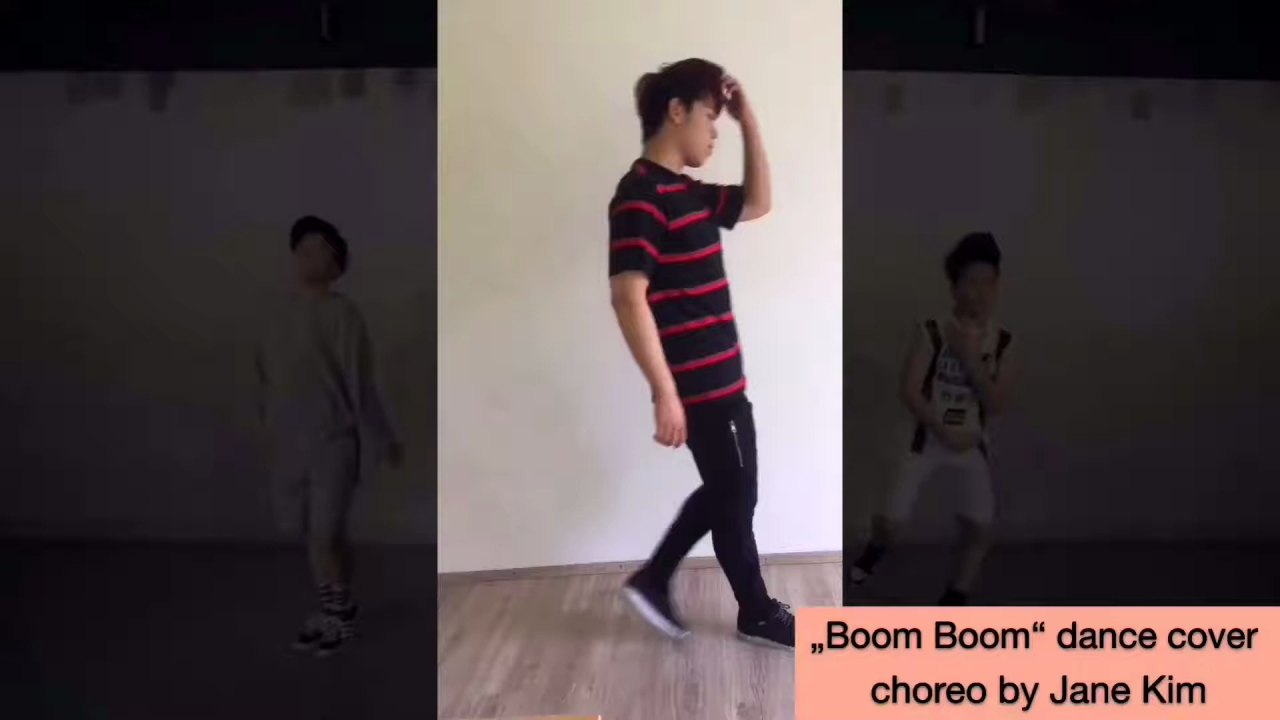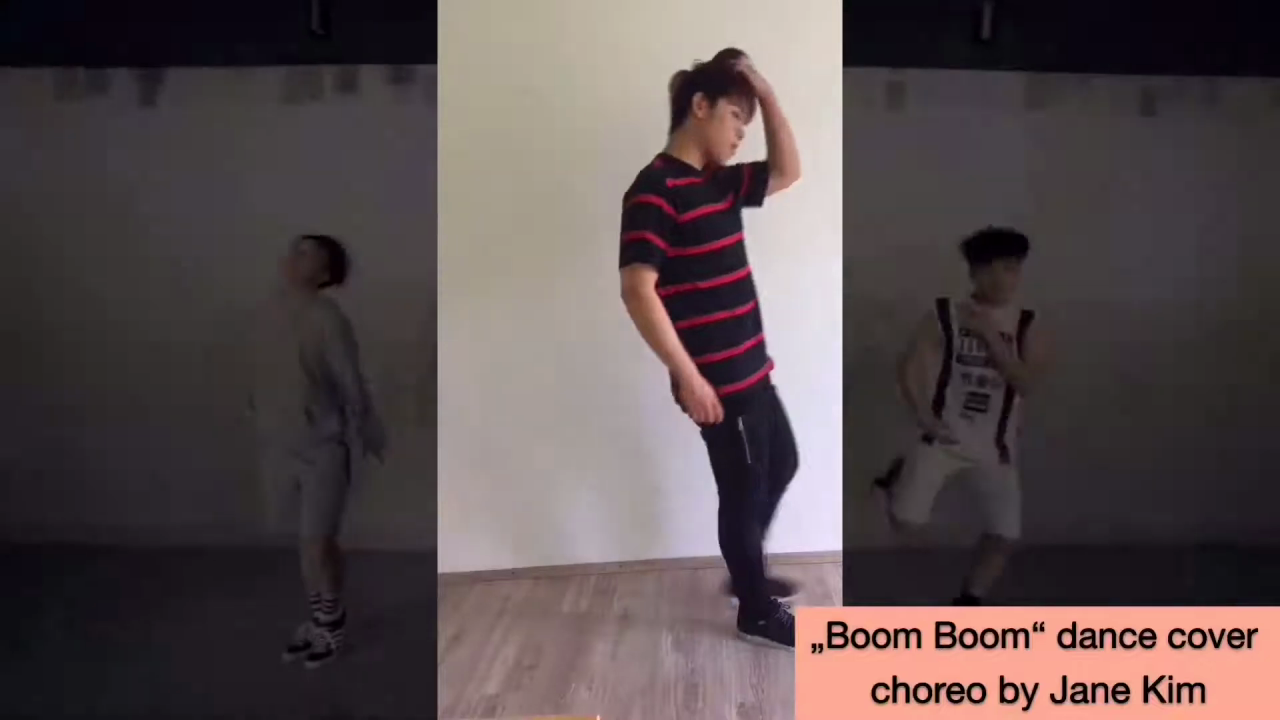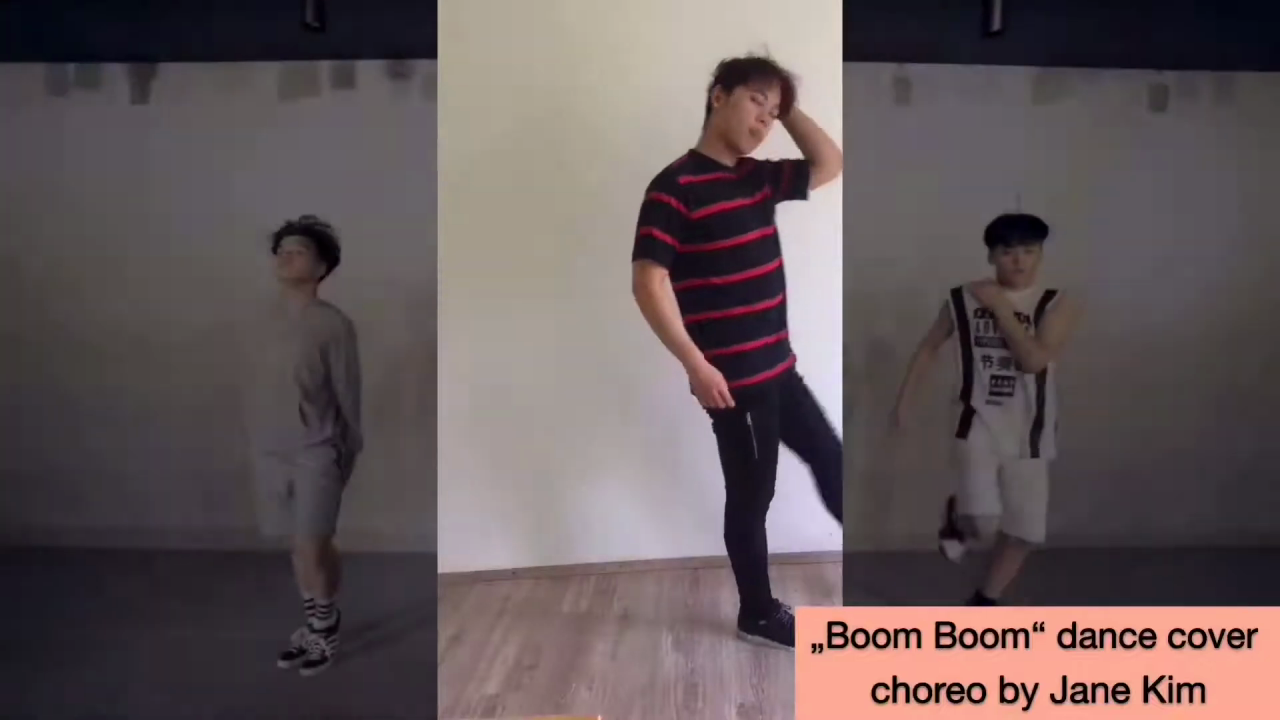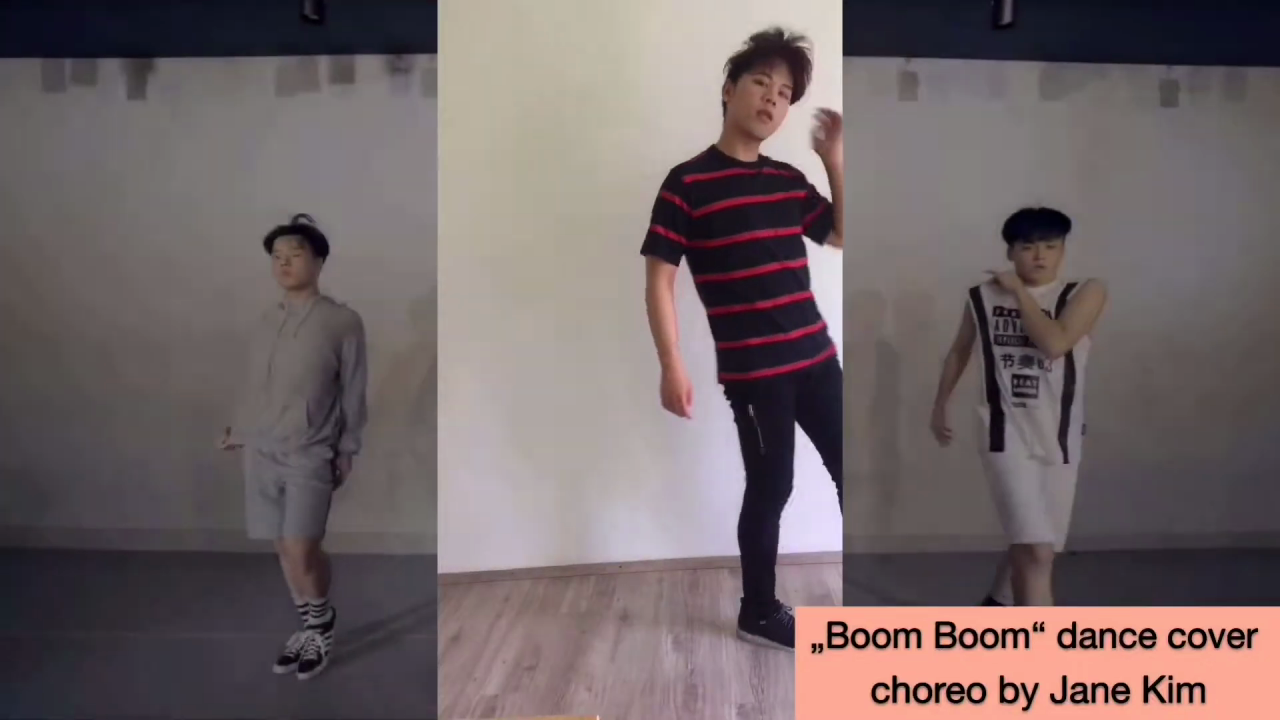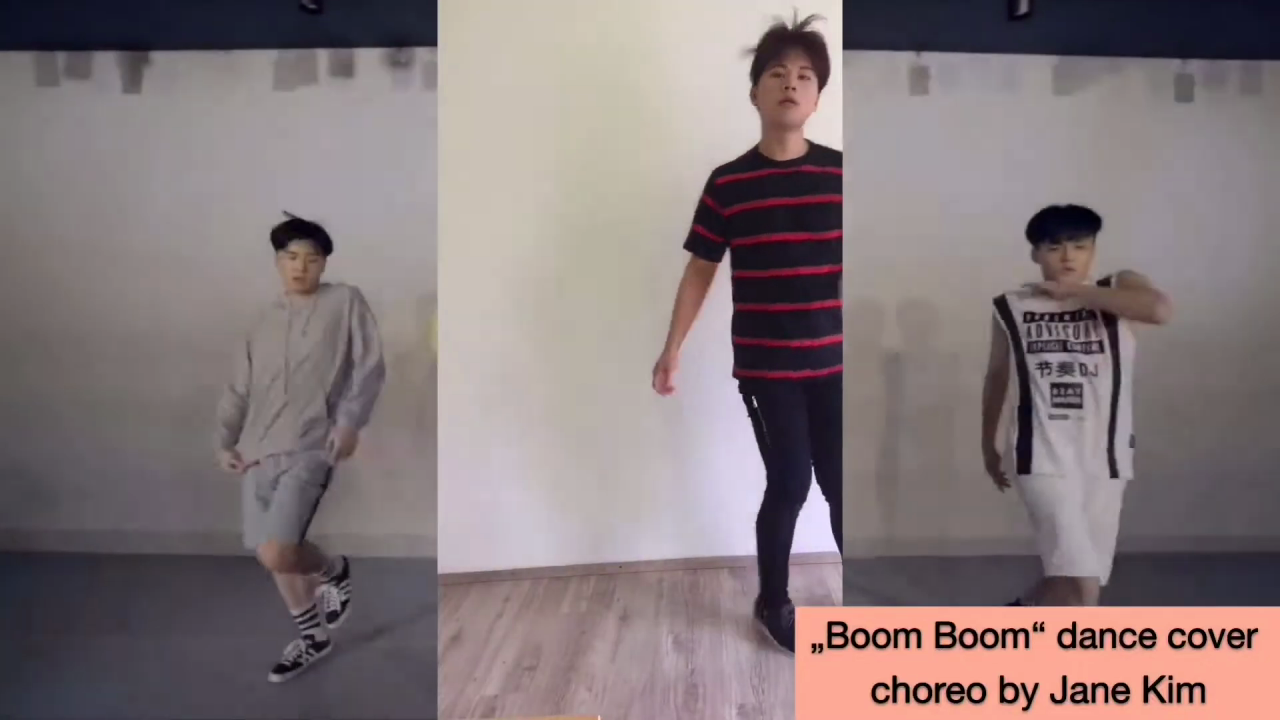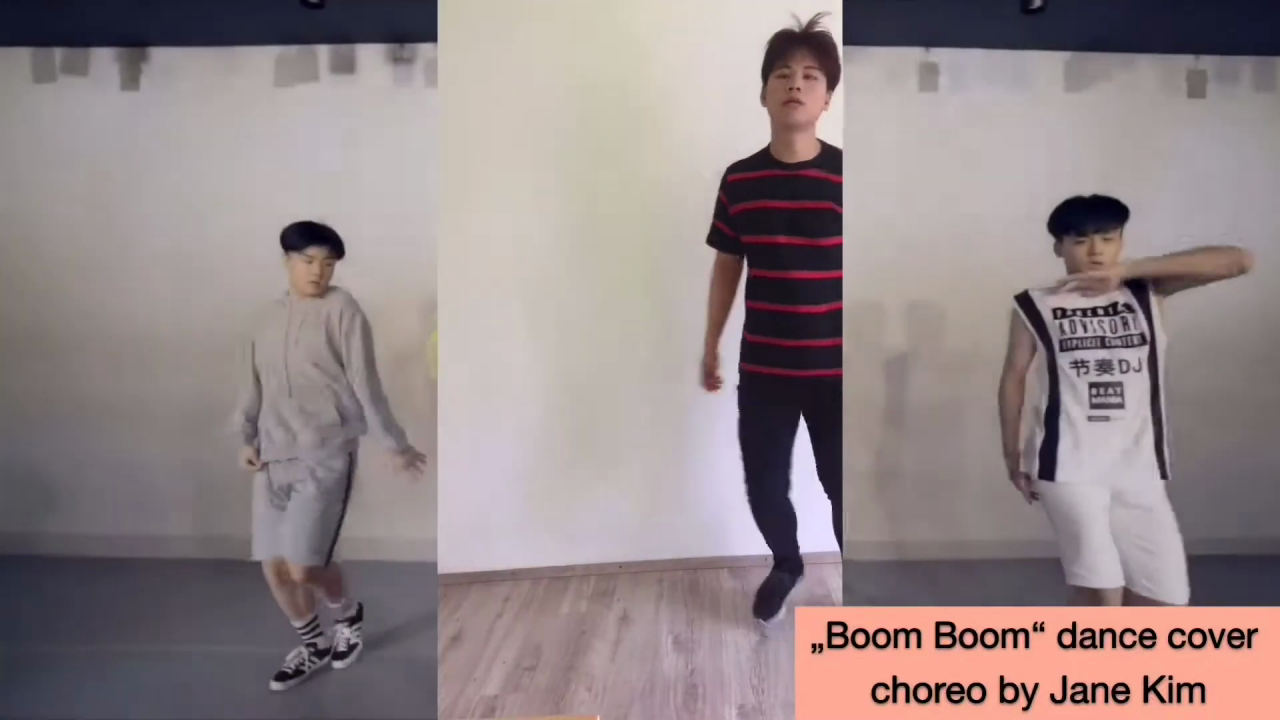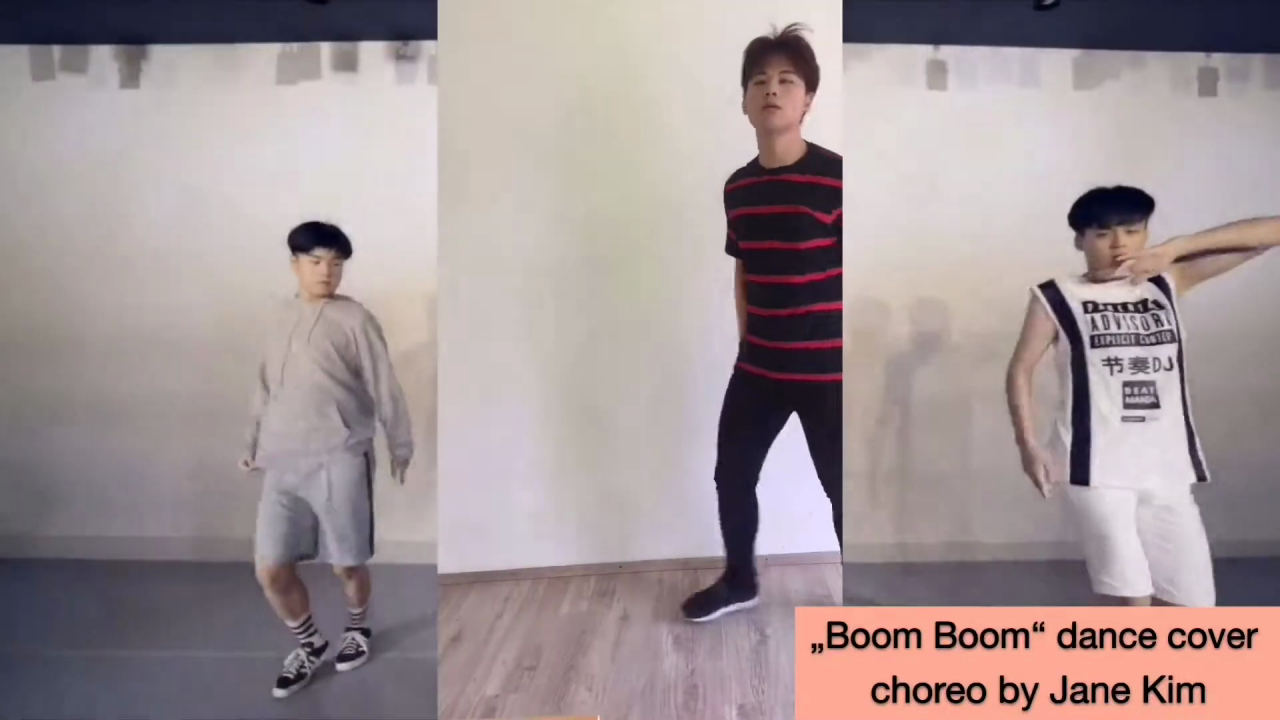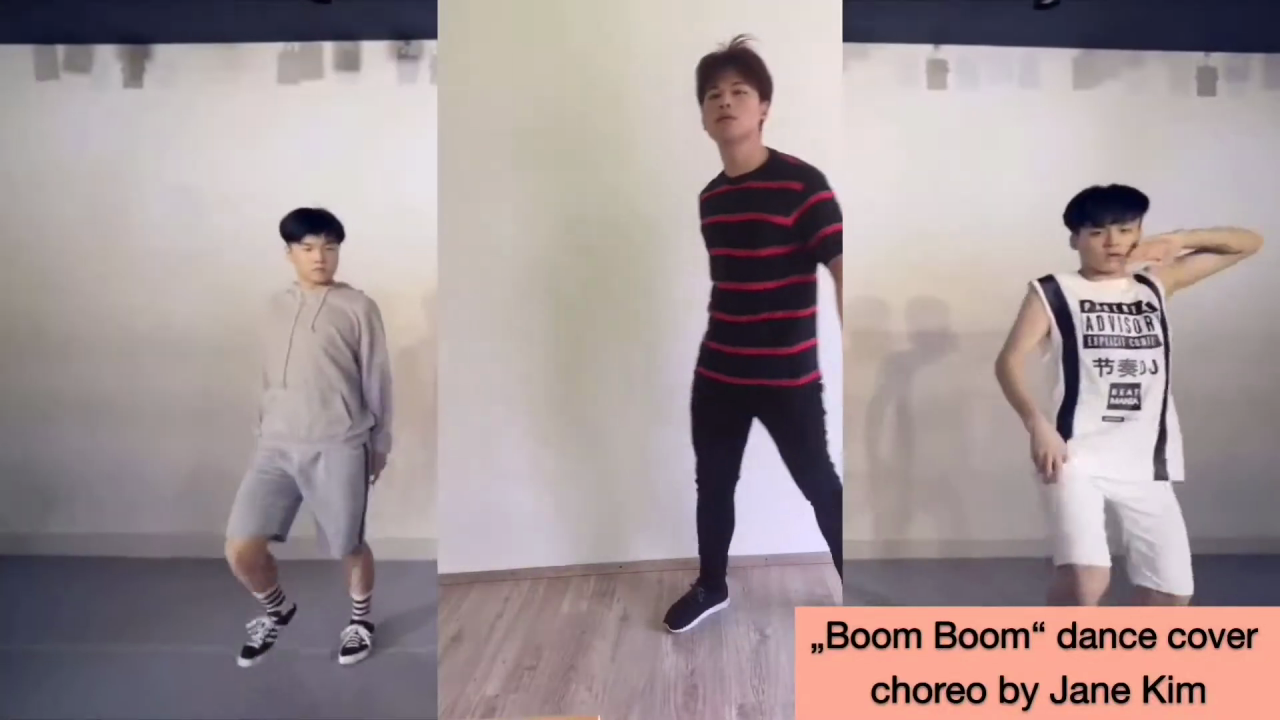
dt=0.2s
person 1, frame 1
left shoulder: (688, 192)
right shoulder: (641, 194)
left elbow: (759, 201)
right elbow: (628, 297)
left wrist: (748, 118)
right wrist: (662, 390)
left hip: (720, 377)
right hip: (701, 384)
left knee: (727, 490)
right knee: (736, 495)
left ankle: (653, 580)
right ankle: (756, 612)
person 1, frame 2
left shoulder: (719, 184)
right shoulder: (655, 189)
left elbow: (788, 169)
right elbow: (637, 290)
left wrist: (763, 91)
right wrist: (686, 375)
left hip: (749, 368)
right hip: (715, 376)
left knee: (781, 465)
right knee: (744, 491)
left ankle: (748, 575)
right ankle: (757, 613)
person 1, frame 3
left shoulder: (757, 177)
right shoulder: (676, 186)
left elbow: (830, 163)
right elbow: (648, 284)
left wrist: (789, 114)
right wrist: (696, 364)
left hip: (777, 363)
right hip: (733, 374)
left knee: (829, 457)
right knee: (751, 491)
right ankle: (758, 611)
person 1, frame 4
left shoulder: (788, 179)
right shoulder: (689, 183)
left elbow: (842, 234)
right elbow: (659, 278)
left wrist: (833, 159)
right wrist: (672, 366)
left hip: (814, 356)
right hip: (751, 367)
left knee: (850, 469)
right knee: (770, 486)
right ankle: (759, 612)
person 1, frame 5
left shoulder: (841, 173)
right shoulder: (727, 183)
left elbow: (854, 259)
right elbow: (699, 270)
right wrist: (671, 351)
left hip: (835, 363)
right hip: (766, 368)
left knee: (842, 487)
right knee: (788, 486)
right ankle: (773, 603)
person 1, frame 6
left shoulder: (848, 176)
right shoulder: (739, 181)
right wrist: (710, 347)
left hip: (833, 368)
right hip: (763, 367)
left knee: (842, 488)
right knee: (764, 486)
right ankle: (787, 563)
person 1, frame 7
left shoulder: (836, 177)
right shoulder: (737, 188)
left elbow: (850, 272)
left hip: (825, 369)
right hip: (757, 367)
left knee: (840, 488)
right knee: (732, 476)
right ankle: (739, 579)
person 1, frame 8
left shoulder: (802, 183)
right shoulder: (711, 196)
left elbow: (841, 268)
left hip: (786, 375)
right hip: (717, 370)
left knee: (820, 485)
right knee: (712, 482)
right ankle: (711, 586)
person 2, frame 1
left shoulder: (341, 313)
right shoulder: (287, 311)
left elbow: (358, 381)
right elbow: (265, 369)
left wrist: (381, 438)
right wrist: (268, 420)
left hip: (332, 442)
right hip: (288, 441)
left knee: (327, 534)
right knee: (307, 533)
left ankle: (343, 610)
right ankle: (327, 607)
person 2, frame 2
left shoulder: (329, 320)
right shoulder: (272, 312)
left elbow: (352, 388)
left wrist: (372, 439)
right wrist: (262, 419)
left hip: (322, 447)
right hip: (277, 446)
left knee: (319, 543)
right knee: (305, 540)
left ankle: (332, 620)
right ankle: (318, 618)
person 2, frame 3
left shoulder: (333, 324)
right shoulder: (268, 316)
left elbow: (347, 393)
left wrist: (350, 449)
right wrist: (257, 432)
left hip: (315, 451)
right hip: (267, 449)
left knee: (314, 546)
right knee: (296, 543)
left ankle: (326, 626)
right ankle: (313, 622)
person 2, frame 4
left shoulder: (342, 321)
right shoulder: (268, 320)
left elbow: (355, 391)
left wrist: (349, 449)
right wrist: (234, 429)
left hip: (310, 452)
right hip: (259, 450)
left knee: (302, 550)
right knee: (286, 549)
left ankle: (322, 620)
right ankle: (314, 626)
person 2, frame 5
left shoulder: (346, 302)
right shoulder: (267, 320)
left elbow: (369, 367)
right elbow: (240, 386)
left wrist: (348, 420)
right wrist: (225, 441)
left hip: (309, 451)
right hip: (259, 453)
left knee: (275, 552)
right knee: (276, 557)
left ankle: (334, 573)
right ankle: (313, 636)
person 2, frame 6
left shoulder: (342, 308)
right shoulder: (271, 318)
left elbow: (363, 381)
right elbow: (253, 384)
left wrist: (395, 441)
right wrist: (246, 438)
left hip: (326, 457)
right hip: (275, 459)
left knee: (302, 566)
right knee: (273, 567)
left ankle: (347, 614)
right ankle: (314, 645)
person 2, frame 7
left shoulder: (356, 320)
right shoulder: (282, 317)
left elbow: (384, 391)
left wrist: (401, 450)
right wrist: (253, 441)
left hip: (339, 459)
right hip: (283, 461)
left knee: (348, 563)
right knee: (271, 571)
left ankle: (356, 630)
right ankle: (309, 646)
person 2, frame 8
left shoulder: (358, 307)
right shoulder: (278, 306)
left elbow: (377, 380)
left wrist: (379, 445)
right wrist: (266, 433)
left hip: (338, 446)
right hip: (278, 445)
left knee: (349, 547)
right knee: (240, 545)
left ankle: (360, 619)
right ankle: (276, 609)
person 3, frame 1
left shoulder: (1002, 342)
right shoulder: (932, 331)
left elbow: (997, 405)
right elbow: (909, 390)
left wrist: (973, 356)
right wrist: (939, 431)
left hip: (970, 441)
right hip: (925, 436)
left knee: (978, 525)
right knee: (893, 519)
left ankle: (954, 600)
right ankle: (875, 549)
person 3, frame 2
left shoulder: (1029, 325)
right shoulder: (944, 313)
left elbow: (1027, 384)
right elbow: (909, 367)
left wrist: (988, 335)
right wrist: (922, 416)
left hip: (995, 443)
right hip: (942, 434)
left knee: (1003, 537)
right knee: (905, 518)
left ankle: (965, 607)
right ankle: (902, 473)
person 3, frame 3
left shoulder: (1060, 304)
right shoulder: (962, 299)
left elbow: (1034, 359)
right elbow: (928, 348)
left wrist: (999, 305)
right wrist: (903, 400)
left hip: (1028, 436)
right hip: (977, 427)
left knee: (1021, 537)
right knee: (983, 527)
left ankle: (979, 608)
right ankle: (959, 515)
person 3, frame 4
left shoulder: (1085, 294)
right shoulder: (982, 297)
left elbow: (1054, 344)
right elbow: (959, 353)
left wrist: (1018, 292)
right wrist: (939, 409)
left hip: (1058, 441)
right hip: (1006, 437)
left knee: (1032, 550)
right knee: (1035, 549)
person 3, frame 5
left shoulder: (1117, 290)
right shoulder: (1011, 307)
left elbow: (1159, 311)
right elbow: (997, 376)
left wrist: (1076, 290)
right wrist: (988, 443)
left hip: (1103, 460)
right hip: (1042, 459)
left knee: (1087, 578)
right knee: (1078, 580)
person 3, frame 6
left shoulder: (1147, 289)
right shoulder: (1033, 306)
right elbow: (1014, 379)
left wrist: (1127, 270)
right wrist: (1013, 452)
left hip: (1138, 468)
right hip: (1067, 464)
left knee: (1167, 598)
right knee: (1102, 593)
person 3, frame 7
left shoulder: (1168, 283)
right shoulder: (1054, 299)
right elbow: (1020, 370)
left wrist: (1174, 248)
right wrist: (1027, 443)
left hip: (1166, 469)
right hip: (1095, 467)
left knee: (1190, 602)
right knee: (1127, 600)
person 3, frame 8
left shoulder: (1155, 285)
right shoulder: (1052, 293)
left elbow: (1249, 243)
right elbow: (1008, 362)
left wrist: (1182, 240)
right wrist: (1037, 426)
left hip: (1146, 464)
right hip: (1076, 456)
left knee: (1172, 590)
right knee: (1085, 582)
